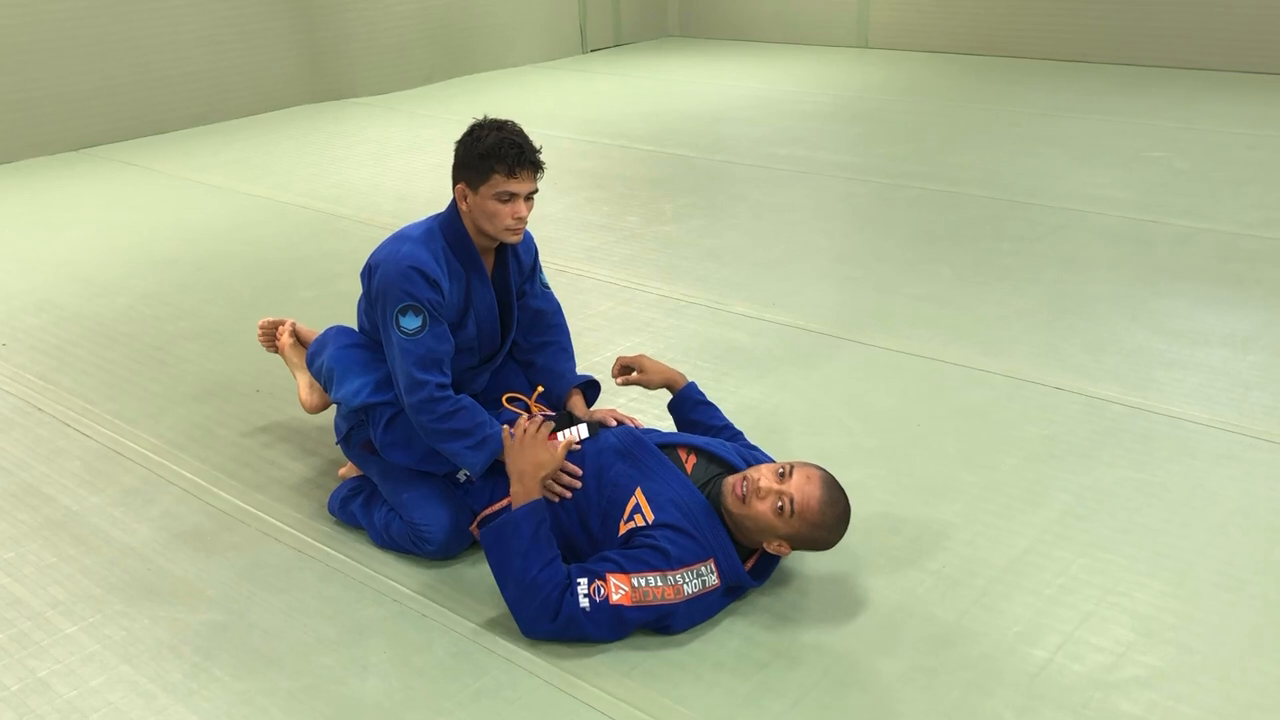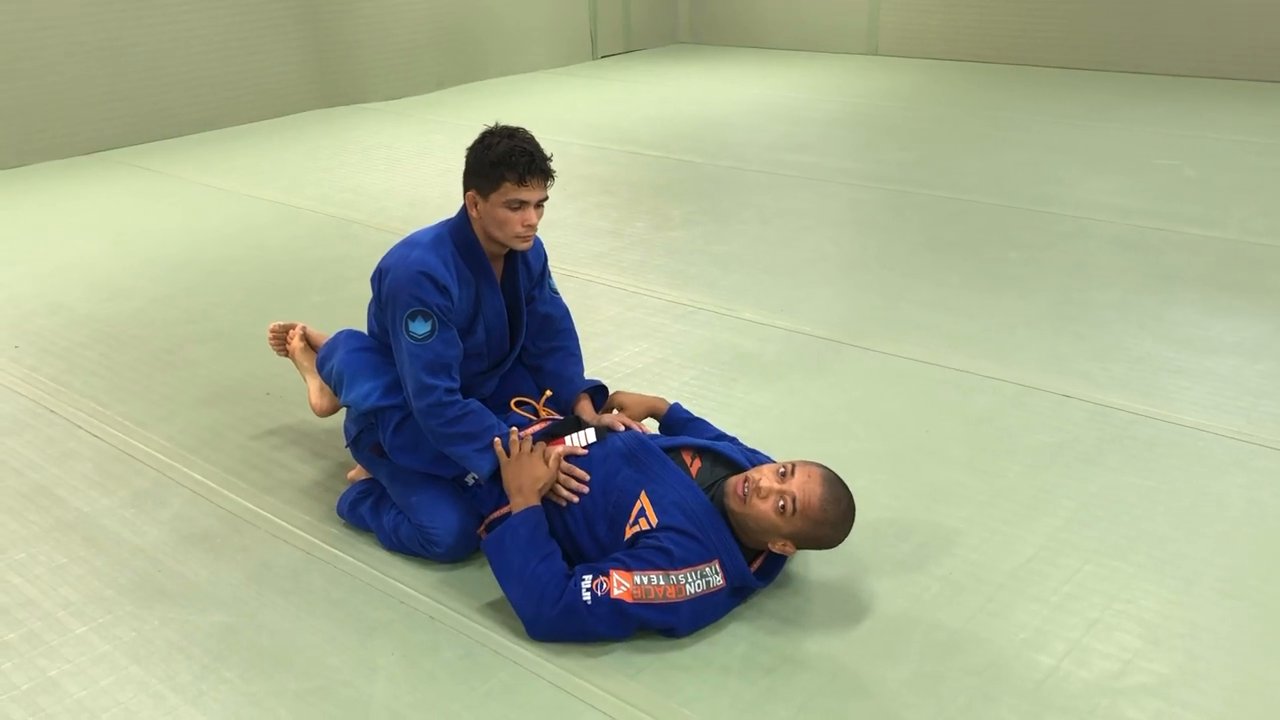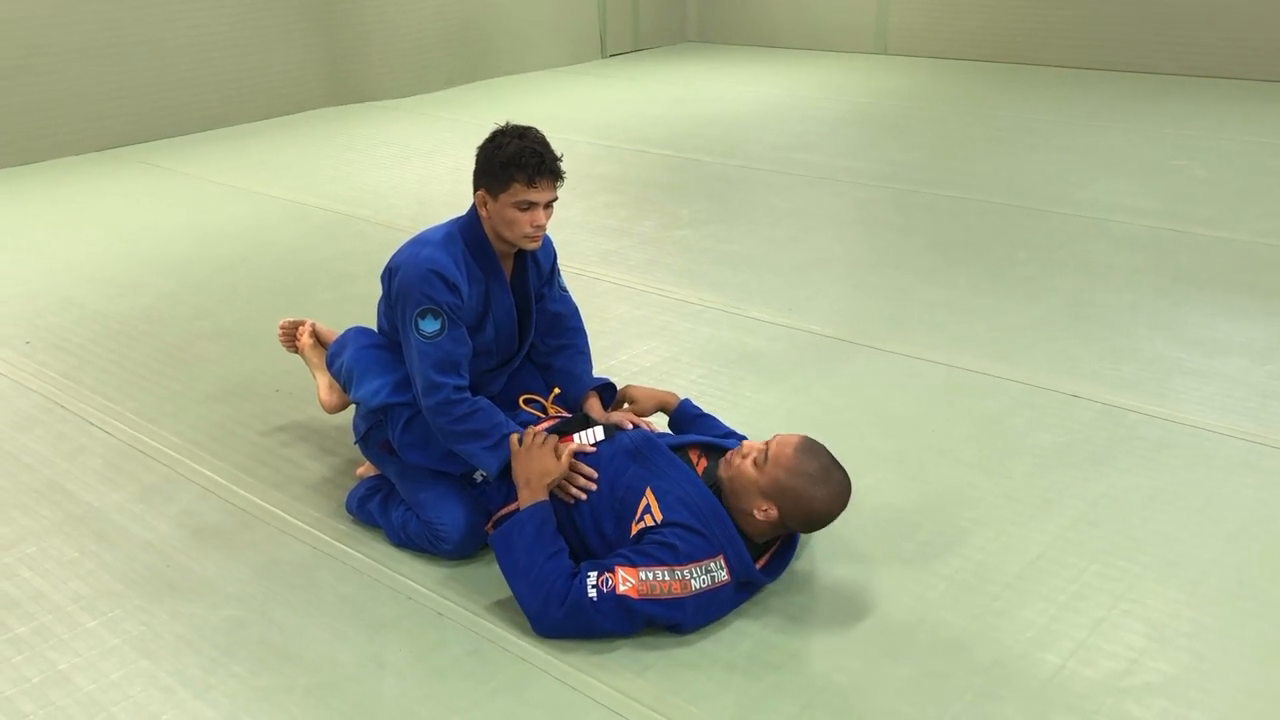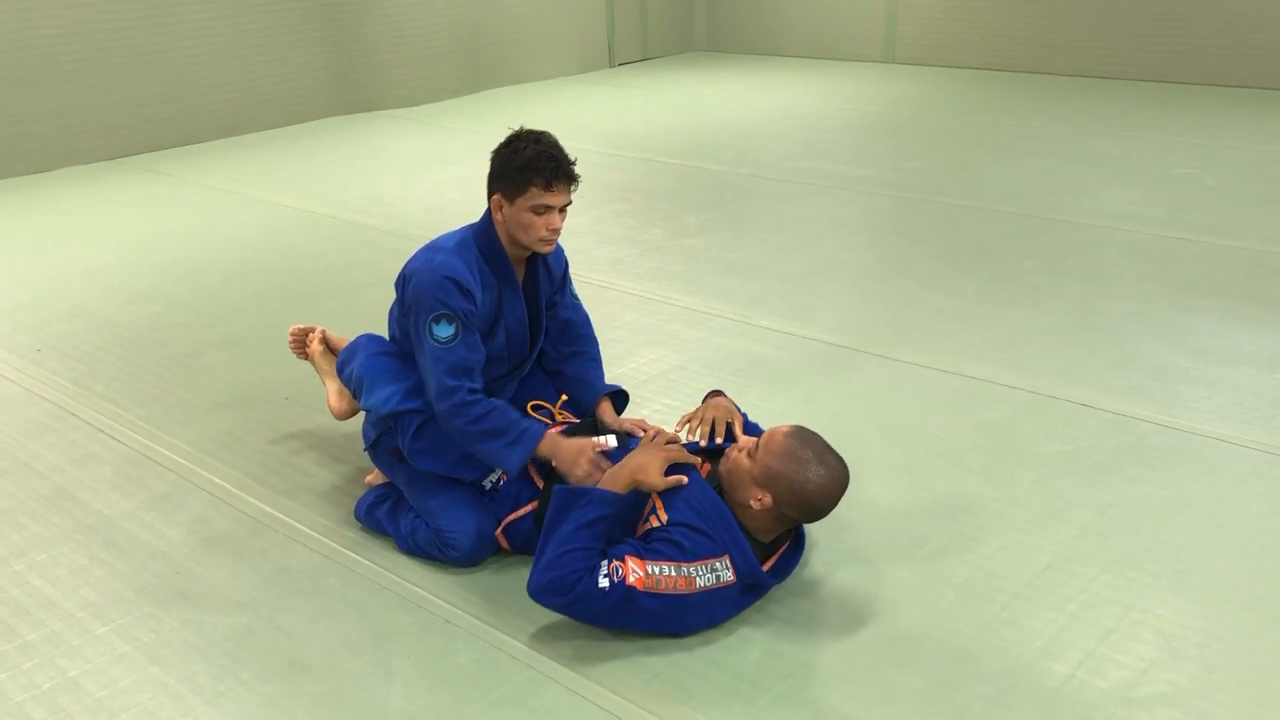
dt=1s
person 1, frame 1
left shoulder: (683, 559)
right shoulder: (750, 464)
left elbow: (548, 610)
left wrist: (527, 487)
right wrist: (674, 381)
left hip: (488, 480)
right hip: (542, 428)
left ankle: (330, 360)
right ankle: (327, 358)
person 1, frame 2
left shoulder: (689, 561)
right shoulder: (751, 466)
left elbow: (551, 608)
left wrist: (524, 500)
right wrist: (659, 406)
right ankle: (334, 374)
person 1, frame 3
left shoulder: (690, 556)
right shoulder: (760, 498)
left elbow: (557, 606)
left wrist: (531, 494)
right wrist: (670, 402)
left ankle: (343, 362)
right ankle: (343, 359)
person 1, frame 4
left shoulder: (691, 558)
right shoulder: (774, 522)
left elbow: (559, 584)
right elbow: (748, 440)
left wrist: (619, 481)
right wrist: (723, 406)
left hip: (522, 489)
left ankle: (354, 364)
person 2, frame 1
left shoulder: (516, 246)
right shoulder: (408, 267)
left elbow: (542, 336)
right elbow: (427, 397)
left wrist: (578, 411)
left hip: (474, 384)
right hip: (398, 412)
right knee: (442, 530)
right ankle: (376, 471)
person 2, frame 2
left shoulder: (527, 252)
right shoulder: (419, 272)
left elbow: (552, 342)
right elbow: (436, 401)
left wrist: (586, 414)
left hip: (485, 389)
right hip: (408, 415)
right knee: (450, 534)
person 2, frame 3
left shoulder: (536, 250)
right shoulder: (429, 270)
left elbow: (560, 339)
right elbow: (444, 399)
left wrist: (594, 411)
left hip: (493, 387)
right hip: (415, 411)
right knee: (459, 531)
person 2, frame 4
left shoulder: (546, 257)
right shoulder: (443, 275)
left elbow: (572, 344)
right elbow: (458, 400)
left wrist: (606, 417)
right wrist: (551, 447)
left hip: (502, 394)
right hip: (427, 418)
right knee: (467, 538)
right ankle: (401, 477)
